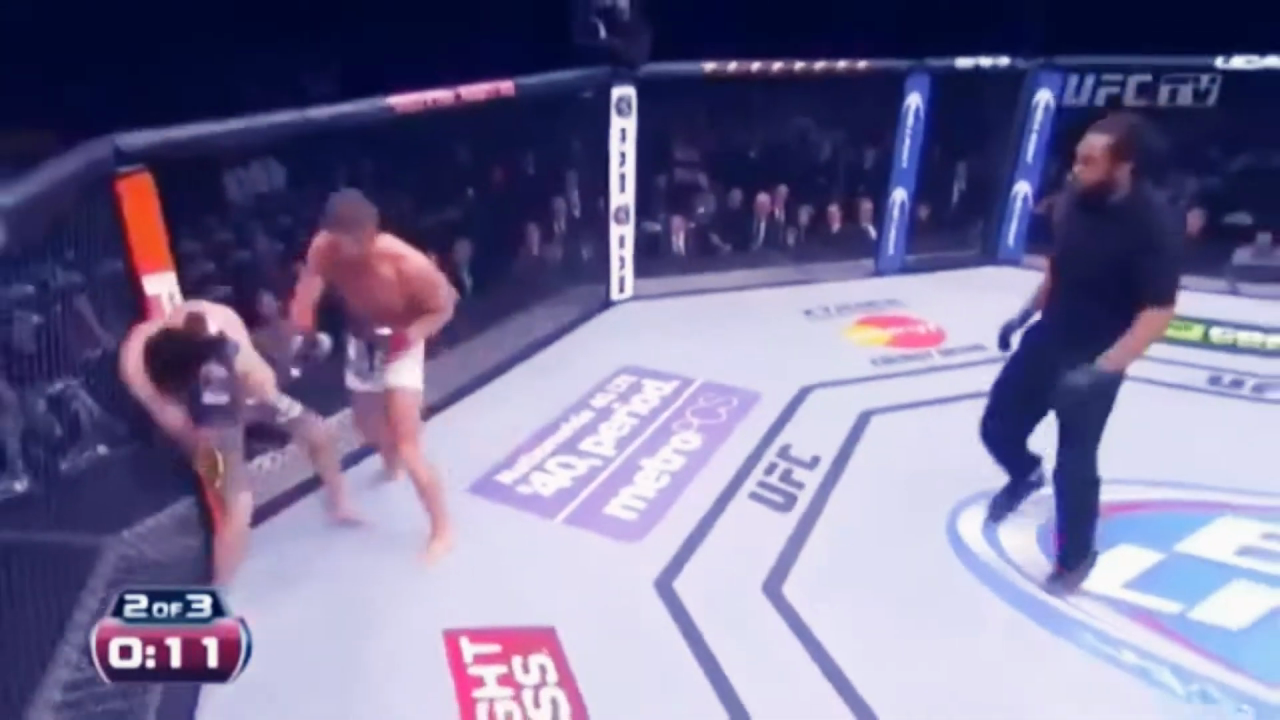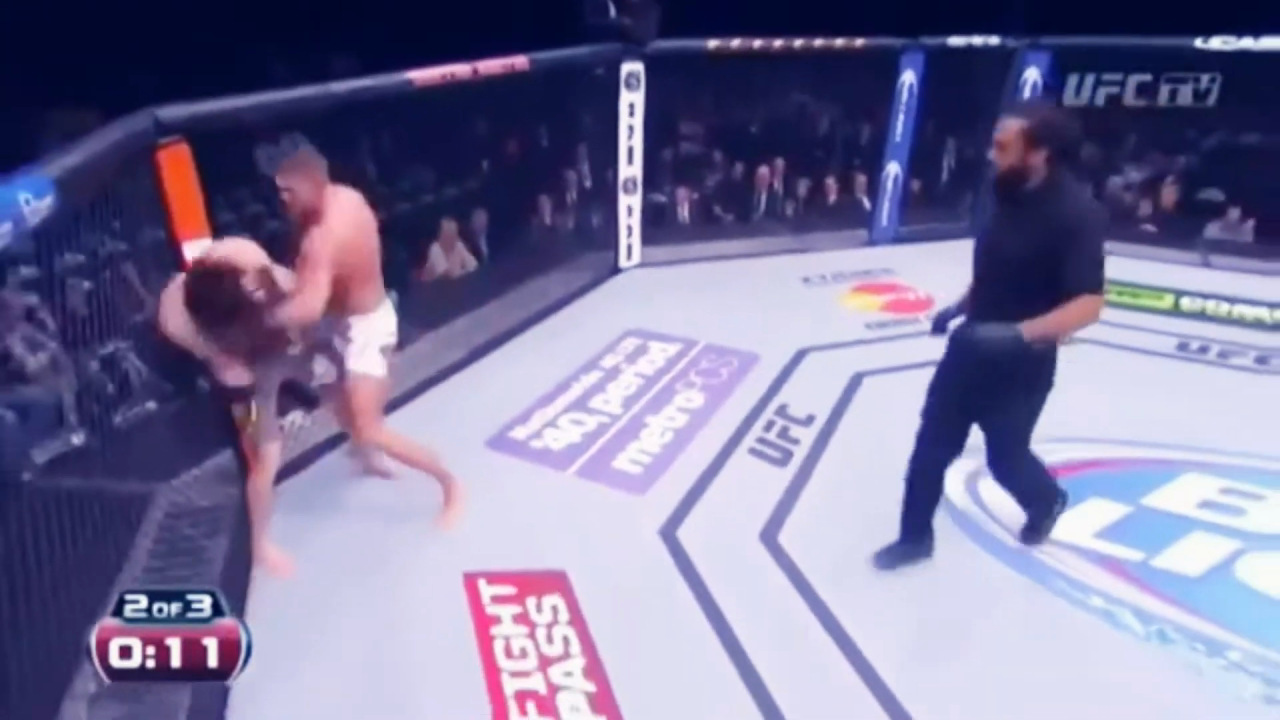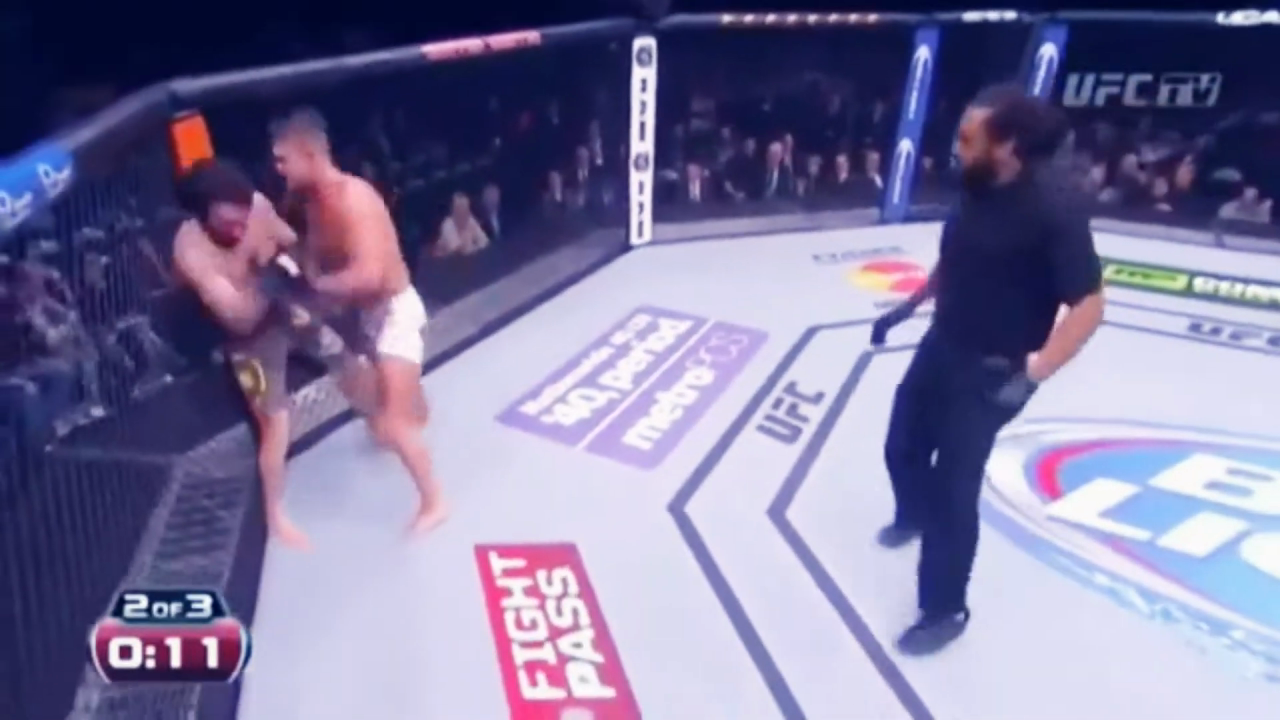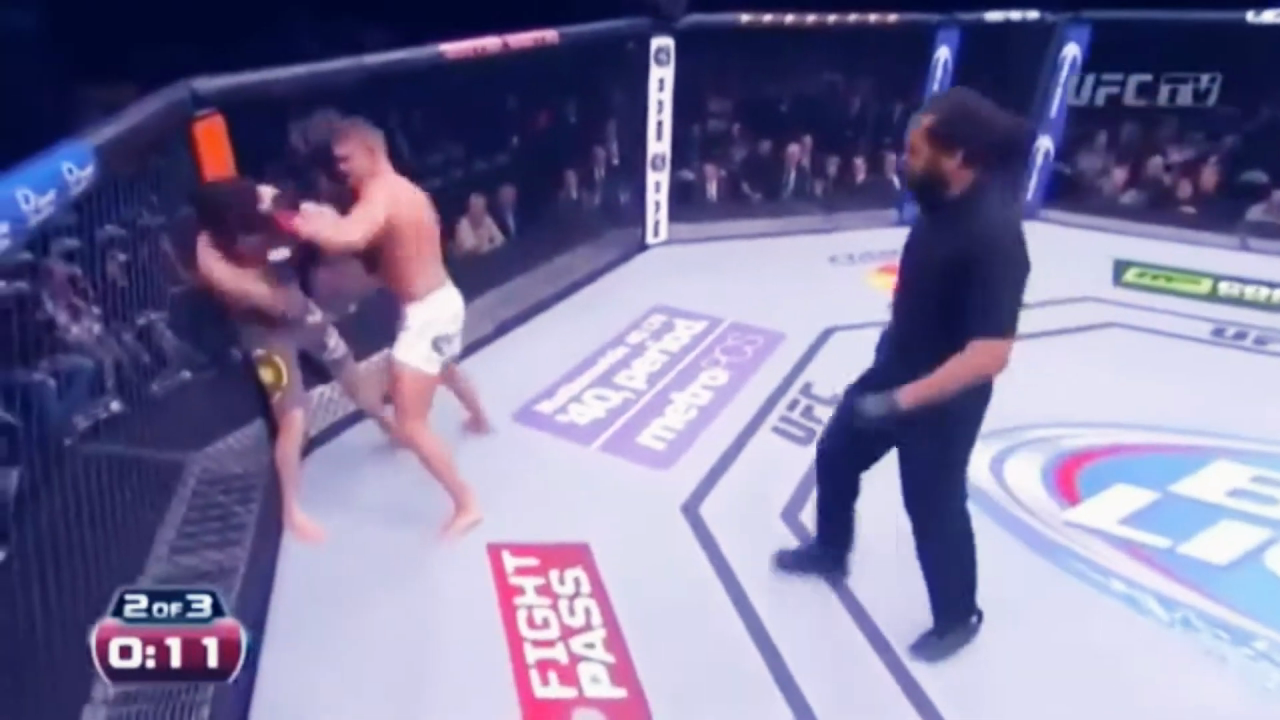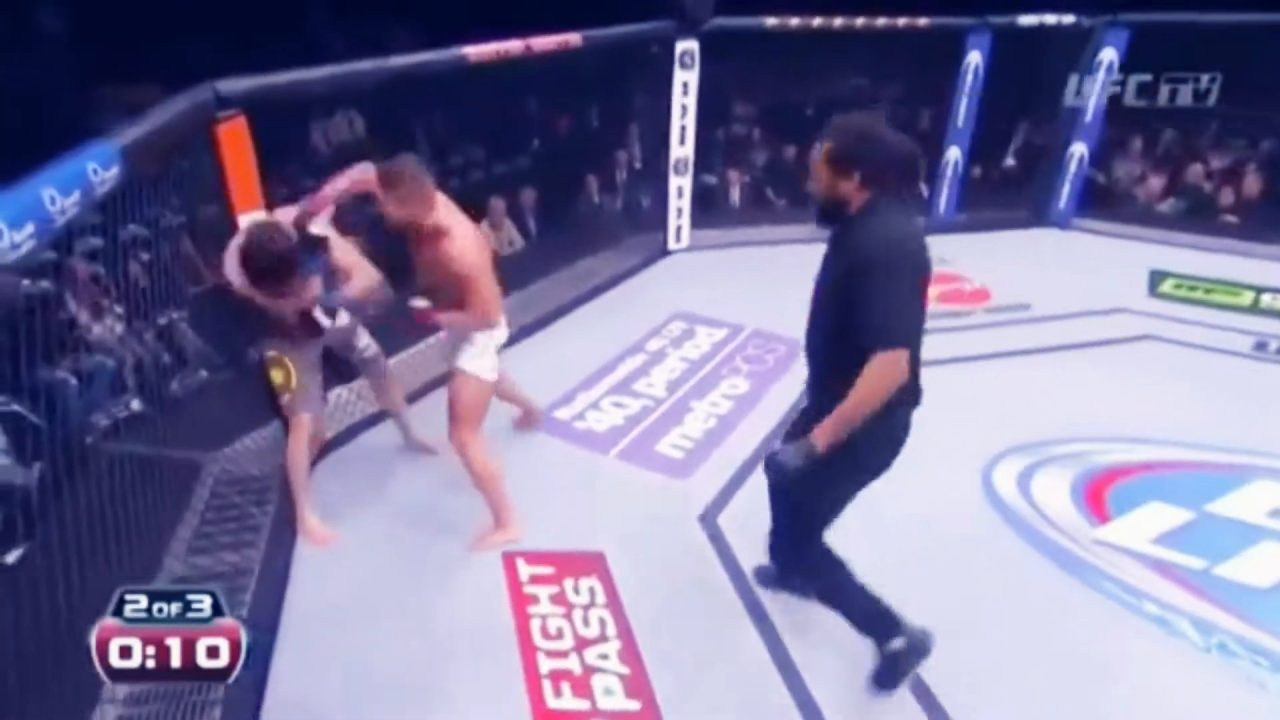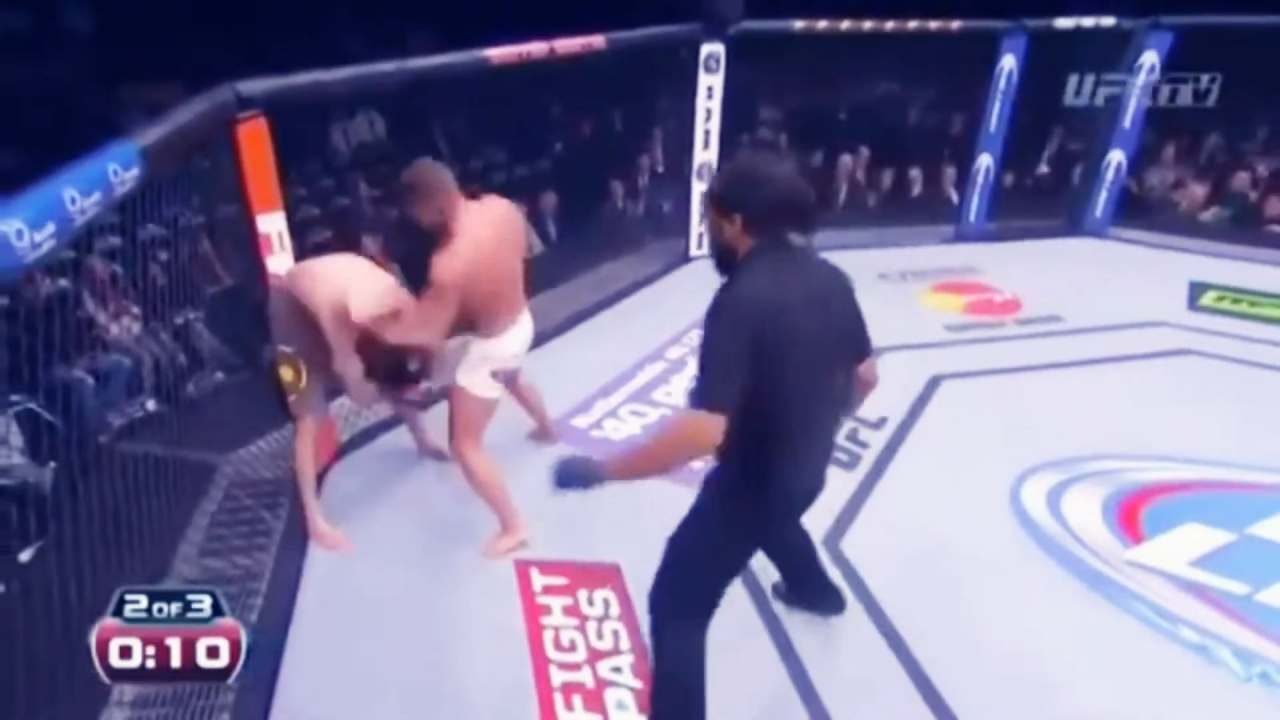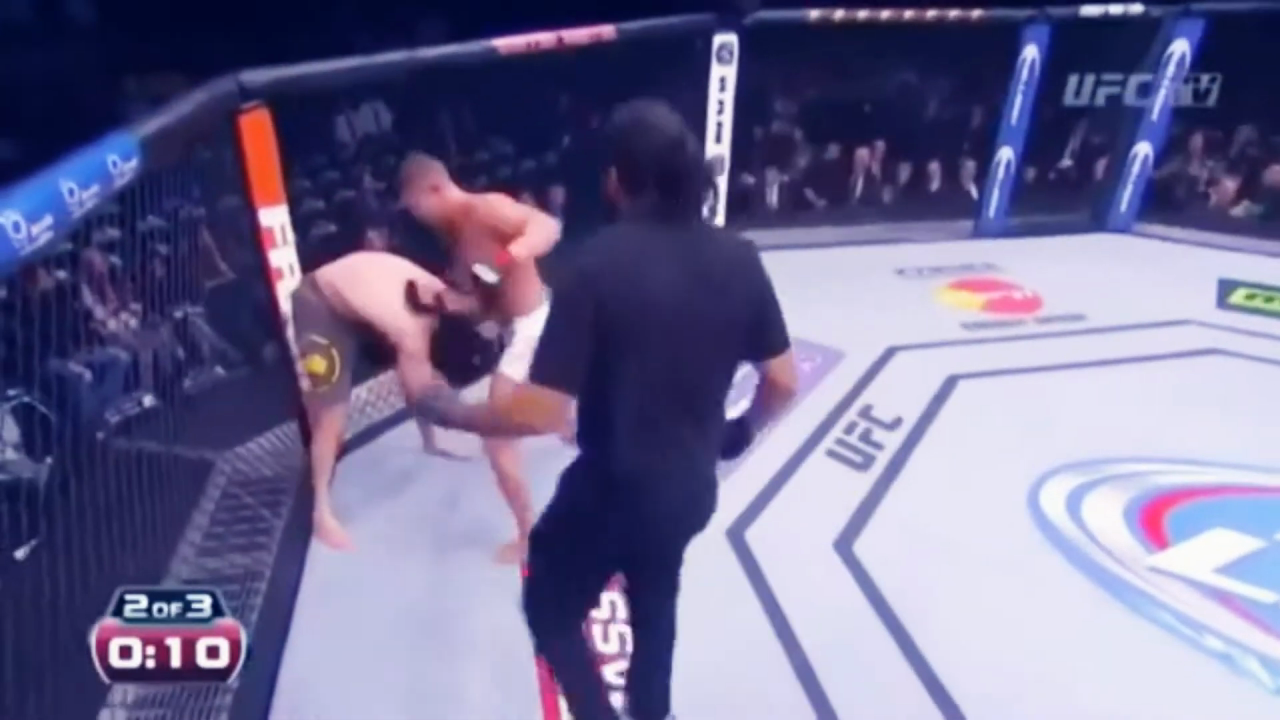
dt=0.3s
person 1, frame 1
left shoulder: (1153, 224)
right shoulder: (1077, 202)
left elbow: (1156, 315)
left wrist: (1102, 370)
right wrist: (1025, 315)
left hip: (1093, 362)
right hip: (1048, 339)
left knee: (1074, 460)
right knee: (997, 426)
left ankle: (1075, 557)
right ankle: (1026, 471)
person 1, frame 2
left shoulder: (1074, 213)
right shoulder: (1007, 193)
left elbow: (1086, 306)
left wrist: (1019, 334)
right wrist: (960, 305)
left hip: (1022, 360)
right hip: (974, 340)
left knee: (1006, 461)
right knee: (932, 446)
left ankle: (1046, 504)
right ankle: (915, 538)
person 1, frame 3
left shoulder: (1055, 209)
right shoulder: (976, 189)
left elbow: (1087, 307)
left wrist: (1030, 377)
right wrist: (906, 307)
left hip: (990, 371)
right hip: (941, 347)
left knee: (953, 486)
right knee: (902, 448)
left ankle: (945, 610)
right ankle: (917, 515)
person 1, frame 4
left shoulder: (993, 234)
right shoulder: (945, 201)
left elbow: (990, 353)
left wrist: (897, 400)
left hip: (942, 398)
right hip: (900, 367)
left knee: (934, 507)
right knee: (835, 454)
left ankle: (958, 616)
right ankle: (828, 553)
person 1, frame 5
left shoulder: (879, 246)
right shoulder: (881, 226)
left elbow: (889, 367)
left wrist: (814, 440)
left hip: (864, 419)
right hip: (856, 406)
left knee: (793, 534)
right knee: (791, 479)
left ankle: (894, 636)
right ankle: (798, 569)
person 1, frame 6
left shoulder: (743, 302)
right shoulder: (827, 278)
left elbow: (701, 433)
right elbow: (864, 375)
left wrist: (600, 469)
left hip: (756, 475)
right hip: (804, 463)
left knee: (676, 607)
right knee: (770, 517)
right ankle: (817, 590)
person 1, frame 7
left shoulder: (599, 267)
right shoulder: (736, 259)
left elbow: (543, 408)
right elbow: (781, 383)
left wrist: (449, 410)
right wrist: (742, 429)
left hip: (615, 483)
right hip: (691, 483)
left knee: (550, 603)
right knee: (653, 594)
person 2, frame 1
left shoulder: (409, 265)
right shoulder: (325, 250)
left elbow: (443, 307)
right elbow: (303, 305)
left wrist: (401, 339)
left hip: (396, 352)
right hip: (360, 345)
left knee: (406, 448)
right knee: (370, 427)
left ankle: (442, 529)
right ankle: (390, 462)
person 2, frame 2
left shoulder: (324, 235)
right shoulder: (349, 198)
left elbow: (310, 308)
left wrist: (263, 316)
left hip: (367, 327)
right hip: (351, 320)
left knee: (369, 431)
right knee: (345, 405)
left ankle: (449, 485)
right ankle: (366, 458)
person 2, frame 3
left shoulder: (351, 200)
right shoulder: (314, 202)
left elbow: (366, 276)
right elbow: (317, 261)
left wrist: (319, 284)
left hip: (396, 310)
right hip: (371, 309)
left knee: (395, 422)
right knee: (375, 387)
left ankle: (433, 503)
right ankle: (419, 413)
person 2, frame 4
left shoulder: (384, 194)
right shoulder: (404, 194)
left elbow: (346, 239)
left wrist: (296, 222)
left hip: (425, 314)
right hip: (445, 300)
left knee: (411, 424)
right knee: (446, 370)
left ankle: (466, 506)
right ankle: (479, 418)
person 2, frame 5
left shoulder: (460, 251)
right shoulder: (427, 197)
left elbow: (485, 318)
right elbow: (366, 172)
left wrist: (434, 316)
right wrist: (320, 200)
left hip: (476, 333)
right hip: (458, 319)
left knee: (464, 438)
right knee: (487, 380)
left ankle: (506, 523)
right ankle: (530, 409)
person 2, frame 6
left shoulder: (450, 263)
right shoulder: (500, 207)
left elbow: (428, 330)
left wrist: (380, 327)
left hip: (493, 344)
right hip: (520, 323)
left knee: (463, 444)
right knee: (514, 381)
left ankle: (512, 527)
right ankle: (547, 428)
person 2, frame 7
left shoulder: (484, 208)
right shoulder: (459, 224)
left elbow: (547, 227)
left wrist: (506, 260)
left hip: (528, 327)
right hip: (526, 320)
left knee: (495, 443)
left ankle: (528, 535)
person 3, frame 1
left shoulder: (218, 319)
right shoulder: (136, 364)
left elbow: (267, 391)
right elbow: (193, 435)
left wrist: (232, 361)
right wrist: (205, 411)
left hip: (240, 392)
right hip: (210, 418)
left knee: (318, 434)
right knee: (238, 508)
left ankle: (338, 504)
person 3, frame 2
left shoulder: (241, 254)
right shoulder: (174, 318)
right elbow: (225, 363)
left wrist: (276, 292)
left hip: (281, 340)
right hip: (248, 364)
right knee: (268, 456)
right ankle: (260, 545)
person 3, frame 3
left shoulder: (253, 207)
right shoulder: (190, 251)
left elbow: (291, 243)
right elbow: (241, 319)
left wrist: (289, 262)
right wrist: (268, 277)
left hip: (283, 309)
right hip: (248, 335)
left knee: (344, 359)
right knee: (278, 425)
right ankle: (274, 515)
person 3, frame 4
left shoulder: (265, 200)
right shoulder: (212, 262)
right elbow: (282, 305)
right wrist: (282, 265)
left hip: (298, 306)
right hip: (264, 327)
left knee: (349, 369)
right knee: (294, 419)
left ankle: (391, 429)
right ankle: (292, 511)
person 3, frame 5
left shoulder: (308, 227)
right shoulder: (237, 269)
left elbow: (371, 280)
right elbow: (293, 311)
left wrist: (331, 299)
left hip: (328, 312)
right hip: (288, 332)
left knee: (377, 366)
right knee: (305, 420)
left ankle: (409, 436)
person 3, frame 6
left shoulder: (399, 302)
right elbow: (361, 395)
right hip: (291, 303)
left knee: (394, 378)
right knee: (310, 418)
left ankle: (423, 441)
right ankle: (313, 518)
person 3, frame 7
left shoulder: (440, 295)
right shoulder: (412, 334)
right elbow: (422, 396)
left hip: (353, 288)
right hip: (319, 306)
left knee: (415, 374)
right knee: (332, 414)
left ankle: (430, 442)
right ankle: (321, 512)
